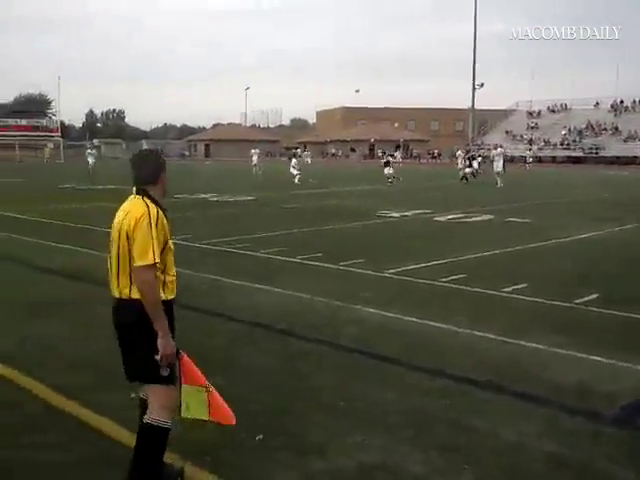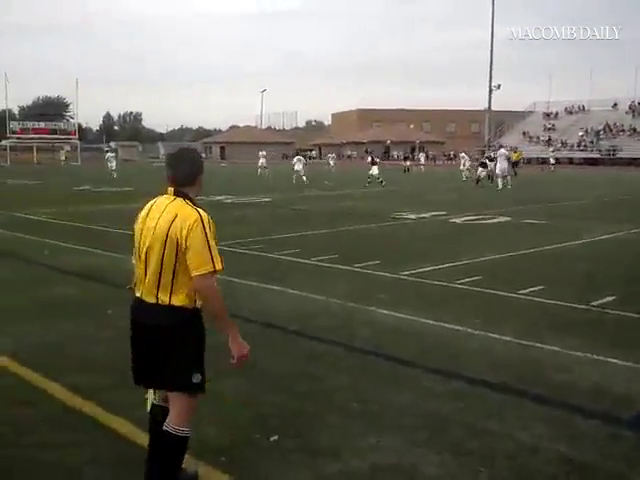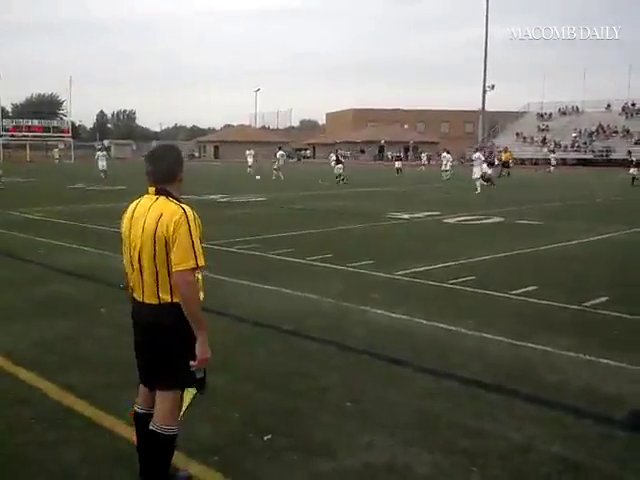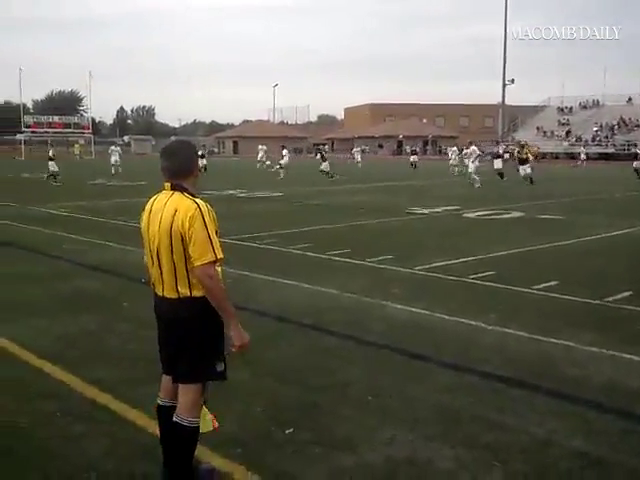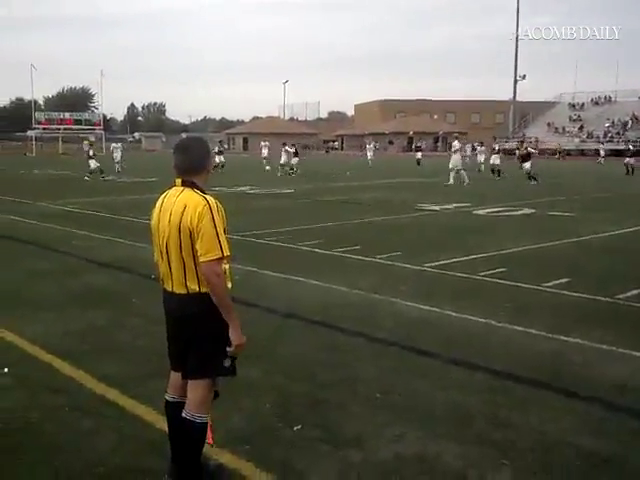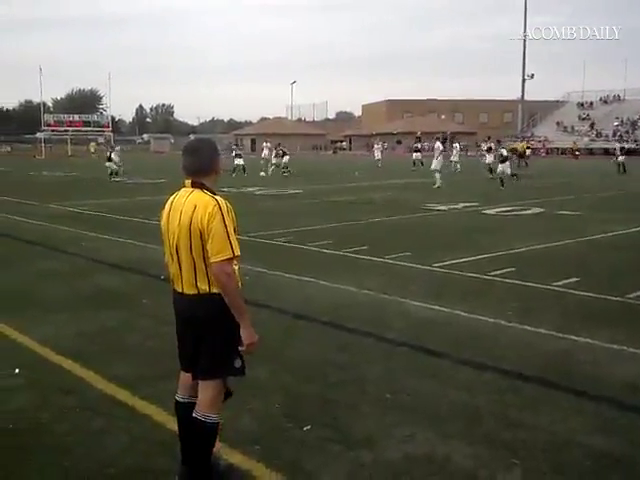
dt=0.5s
person 1, frame 1
left shoulder: (131, 207)
right shoulder: (149, 213)
right elbow: (145, 277)
right wrist: (164, 333)
left hip: (128, 308)
right hip: (144, 312)
left knee: (154, 386)
right knee: (165, 397)
person 1, frame 2
left shoulder: (149, 208)
right shoulder: (195, 218)
right elbow: (204, 285)
right wrist: (233, 336)
left hip: (143, 311)
right hip: (176, 318)
left knee: (163, 392)
right knee: (182, 403)
person 1, frame 3
left shoulder: (133, 210)
right shoulder: (179, 215)
right elbow: (184, 282)
right wrist: (201, 337)
left hip: (142, 311)
right hip: (172, 315)
left knee: (147, 390)
right knee: (168, 401)
person 1, frame 4
left shoulder: (151, 206)
right shoulder: (195, 209)
right elbow: (206, 275)
right wrist: (233, 324)
left hip: (164, 304)
right hip: (195, 308)
left knee: (170, 382)
right knee: (191, 391)
person 1, frame 5
left shoulder: (163, 201)
right shoulder: (204, 205)
right elbow: (212, 272)
right wrist: (234, 324)
left hip: (173, 300)
right hip: (202, 304)
left knee: (179, 378)
right knee: (200, 388)
person 1, frame 6
left shoulder: (172, 203)
right shoulder: (214, 206)
right elbow: (223, 272)
right wrist: (245, 323)
left hip: (183, 301)
right hip: (213, 305)
left knee: (189, 378)
right knee: (211, 388)
